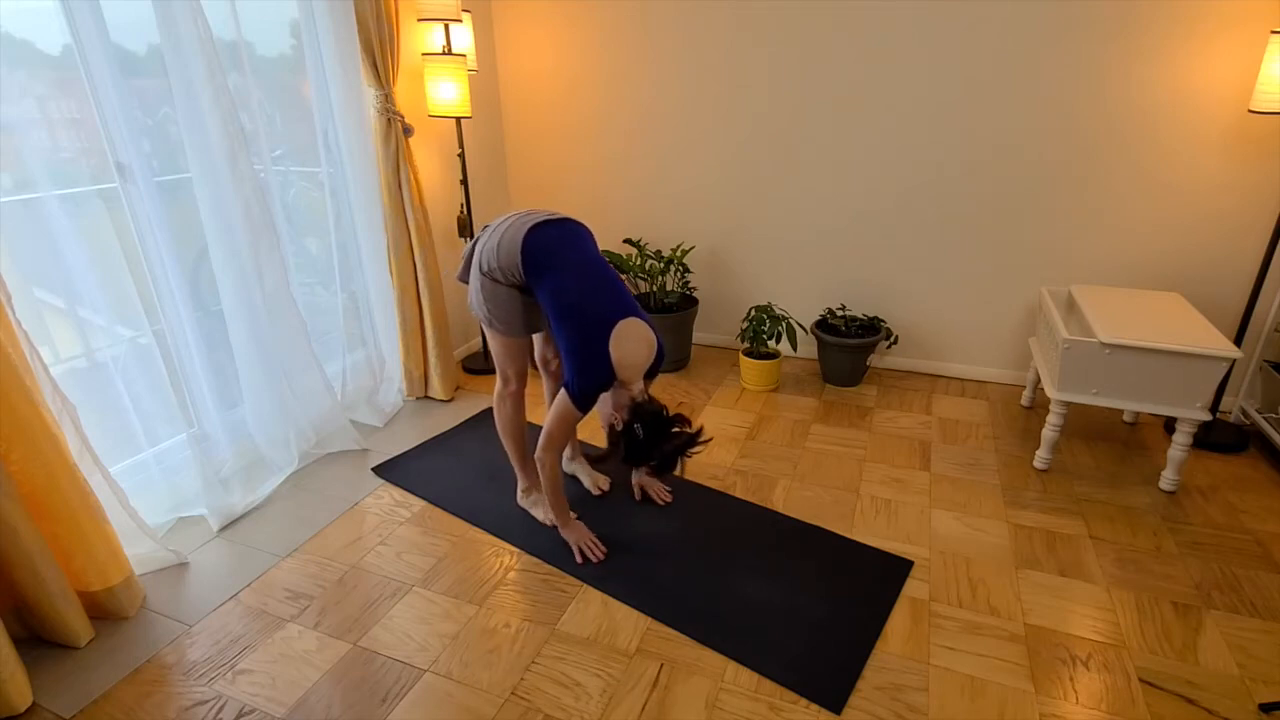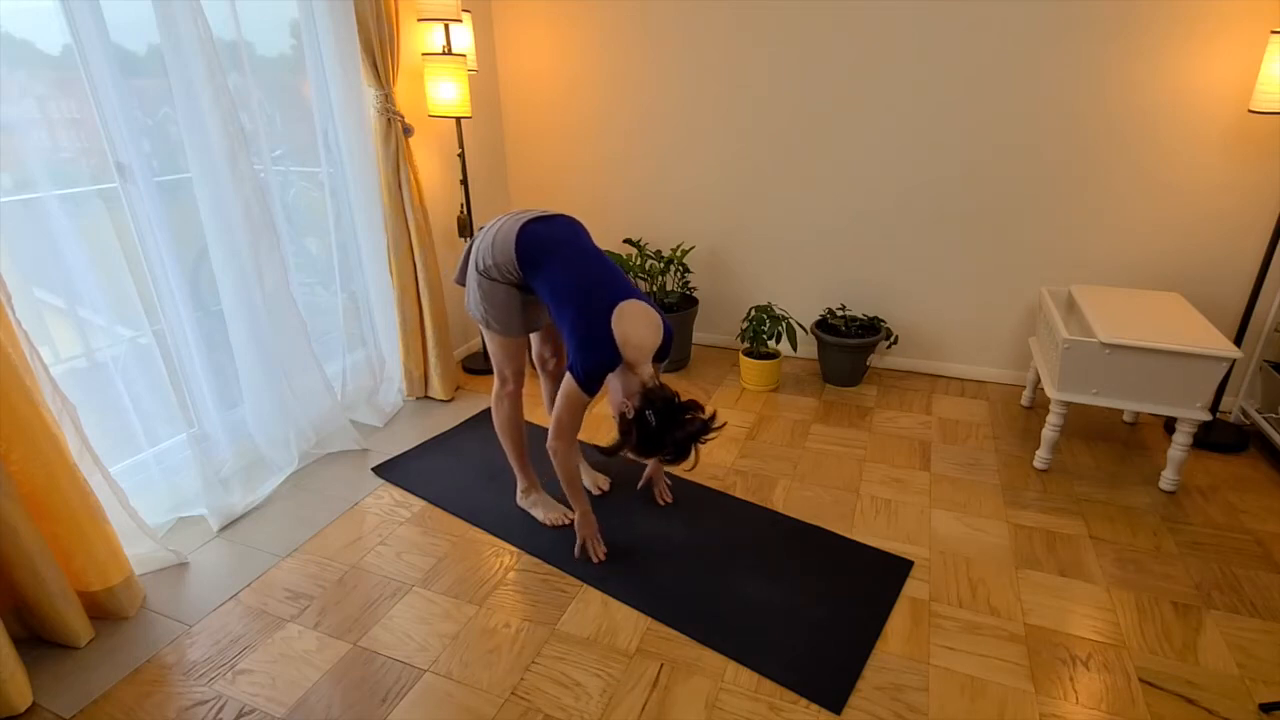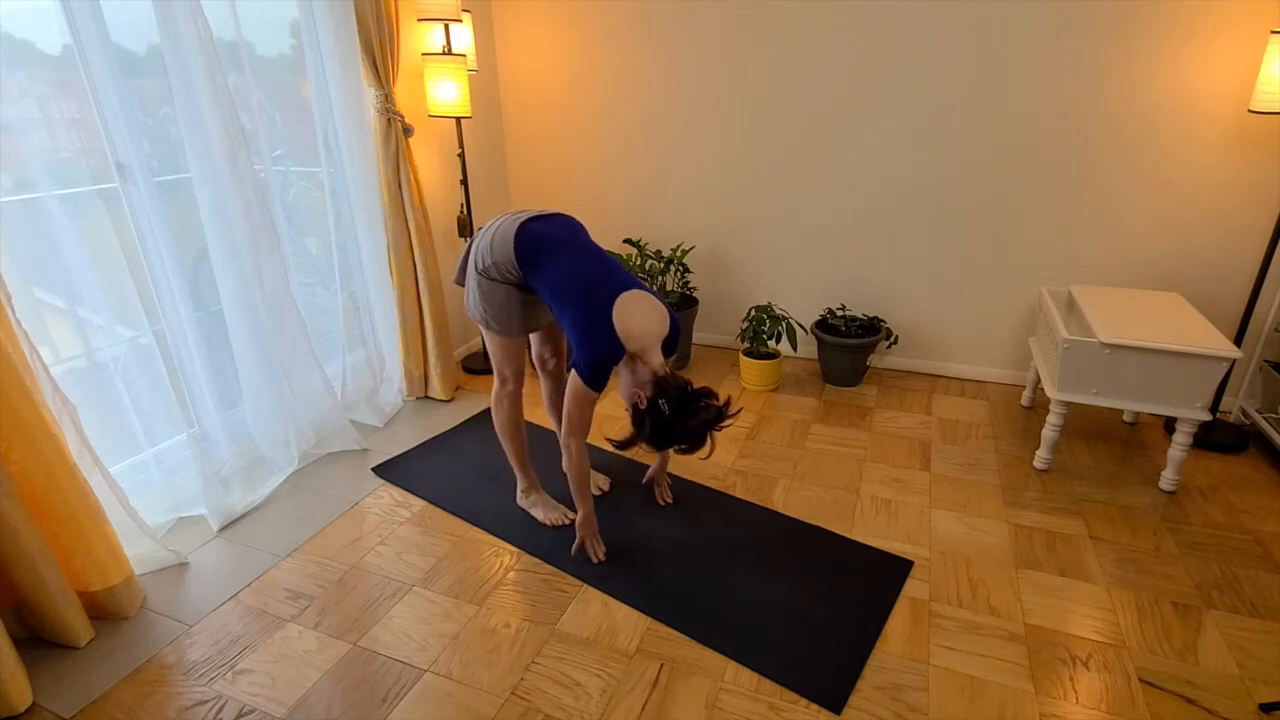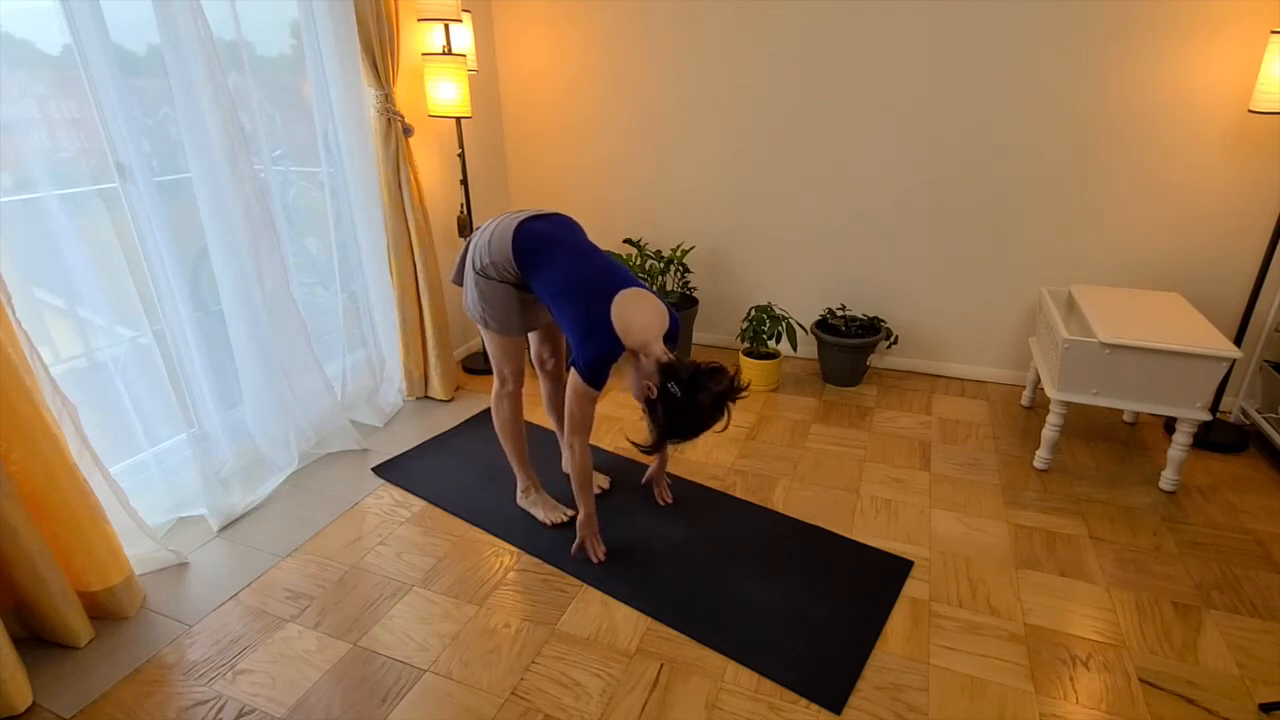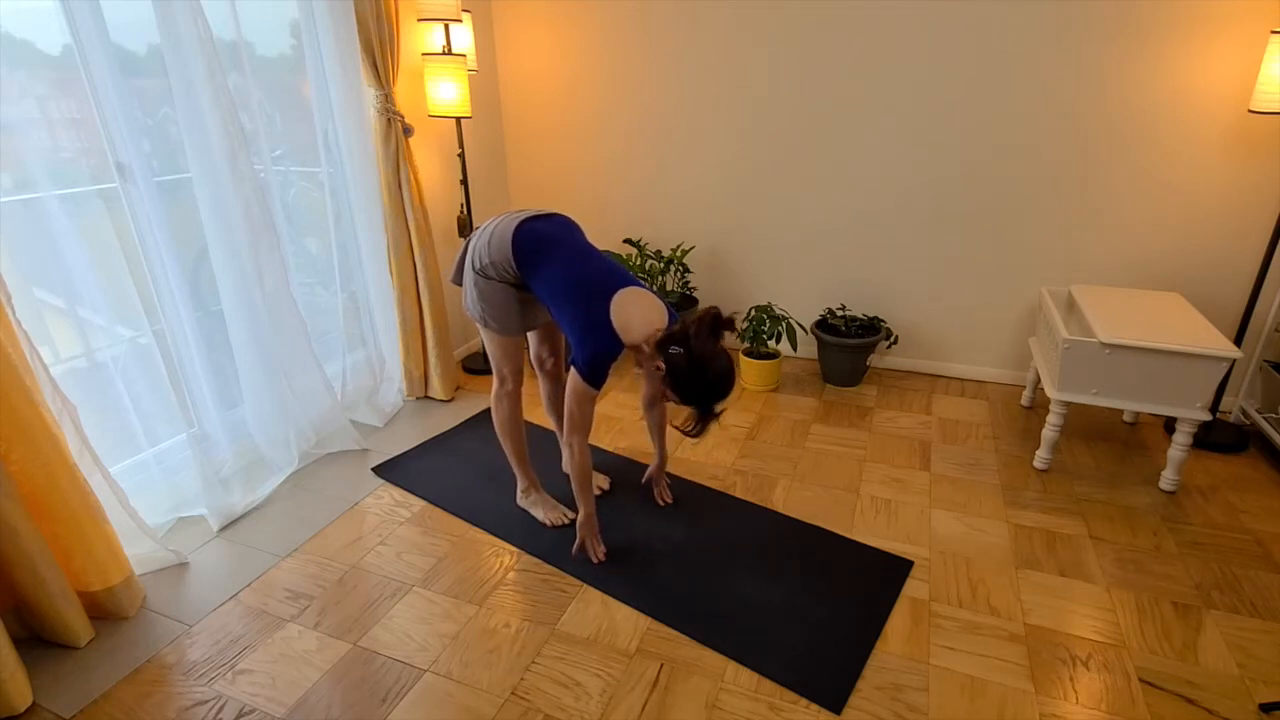
dt=0.4s
person 1, frame 1
left shoulder: (651, 354)
right shoulder: (593, 372)
left elbow: (639, 425)
right elbow: (545, 454)
left wrist: (640, 467)
right wrist: (566, 524)
right hip: (503, 253)
right knee: (512, 380)
left ankle: (574, 457)
right ankle: (527, 489)
person 1, frame 2
left shoulder: (661, 337)
right shoulder: (597, 357)
left elbow: (646, 411)
right elbow: (557, 443)
left wrist: (655, 462)
right wrist: (583, 515)
right hip: (500, 253)
left knee: (552, 362)
right knee: (510, 380)
left ankle: (576, 460)
right ankle: (526, 489)
person 1, frame 3
left shoulder: (667, 330)
right shoulder: (601, 351)
left elbow: (663, 407)
right elbow: (572, 440)
left wrist: (662, 462)
right wrist: (585, 517)
right hip: (499, 253)
left knee: (551, 363)
right knee: (510, 381)
left ankle: (572, 465)
right ankle: (527, 489)
person 1, frame 4
left shoulder: (666, 326)
right shoulder: (600, 348)
left elbow: (663, 409)
right elbow: (577, 437)
left wrist: (661, 462)
right wrist: (587, 516)
right hip: (497, 253)
left knee: (551, 362)
right knee: (509, 380)
left ankle: (567, 459)
right ankle: (527, 489)
person 1, frame 5
left shoulder: (668, 329)
right shoulder: (601, 346)
left elbow: (651, 400)
right elbow: (577, 438)
left wrist: (660, 461)
right wrist: (586, 516)
right hip: (497, 254)
left knee: (549, 363)
right knee: (509, 380)
left ankle: (568, 461)
right ankle: (527, 489)
